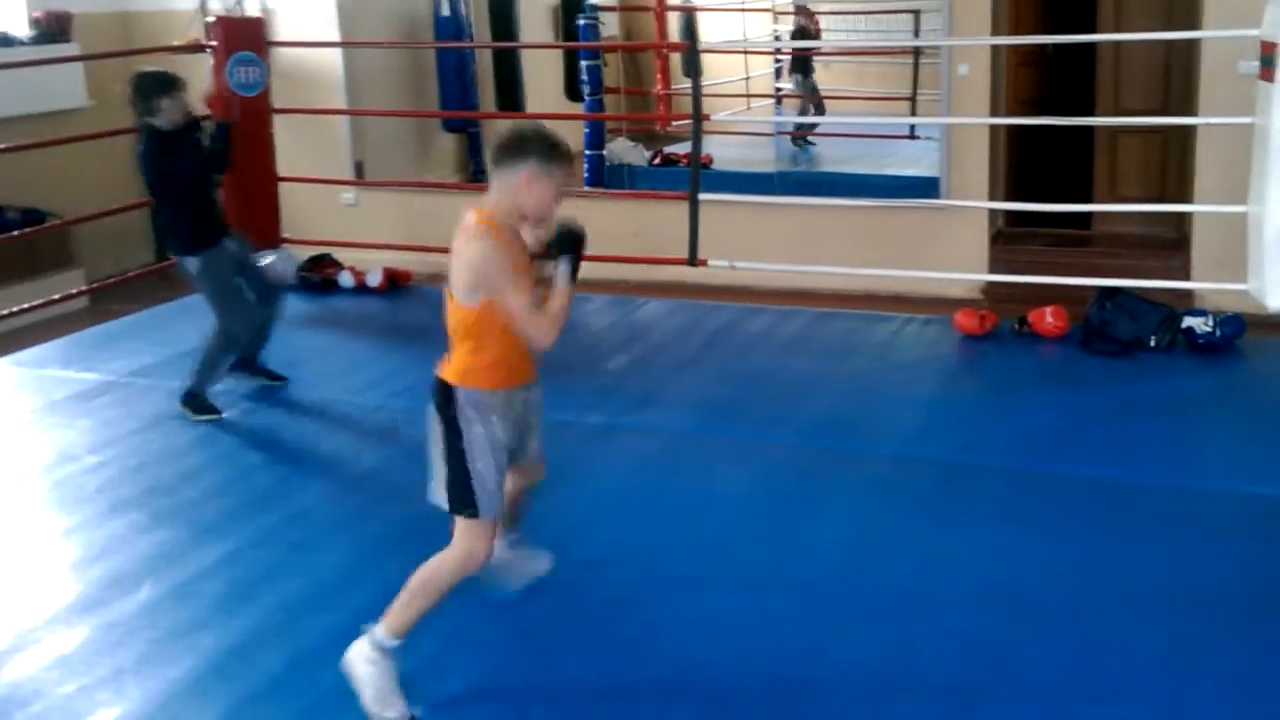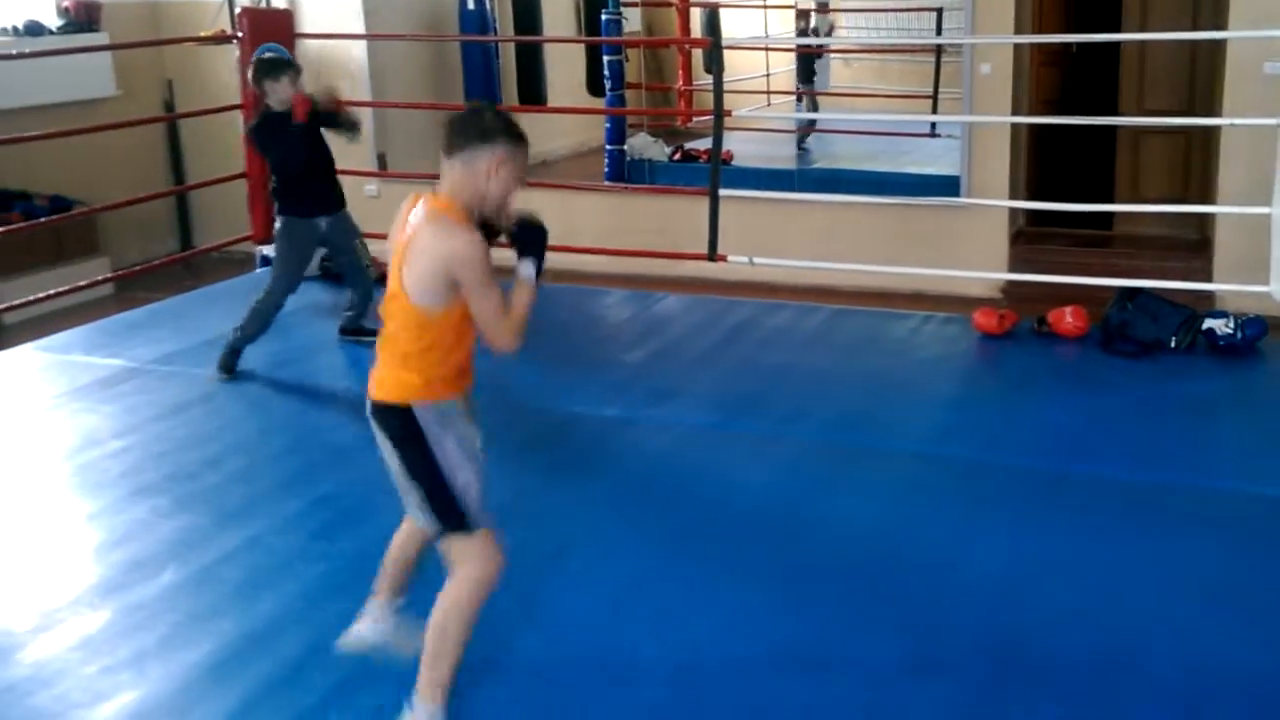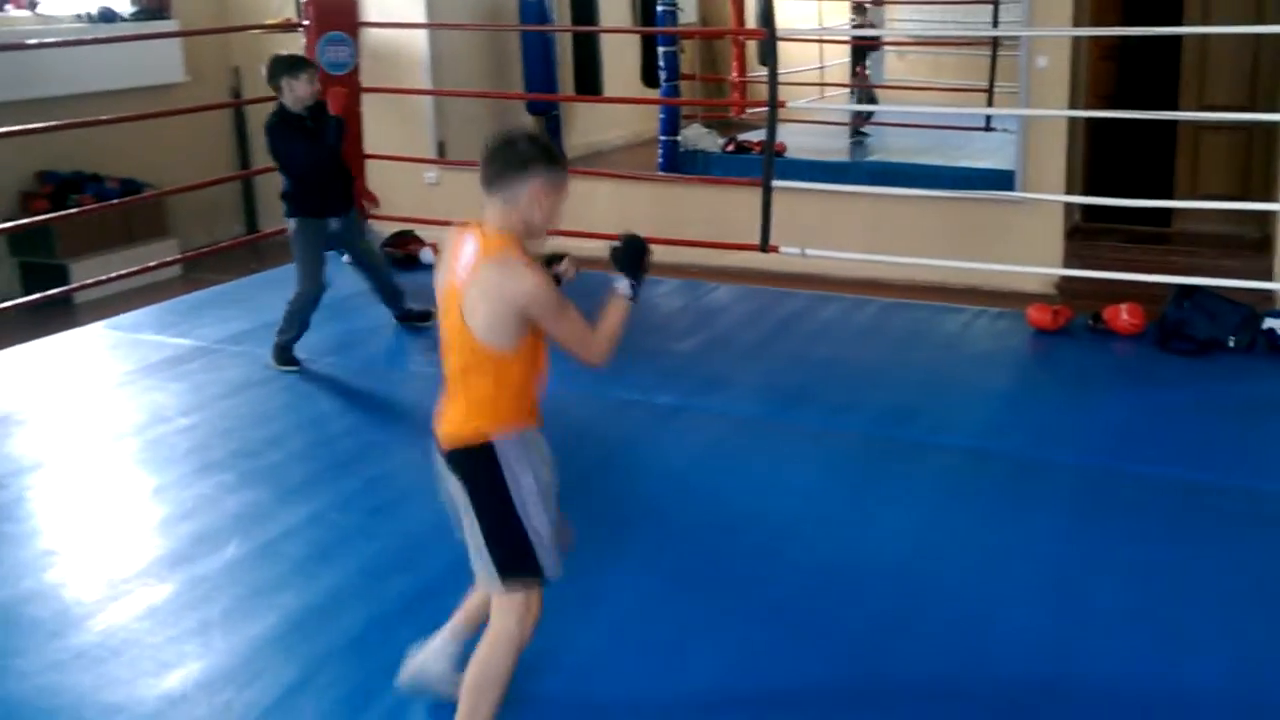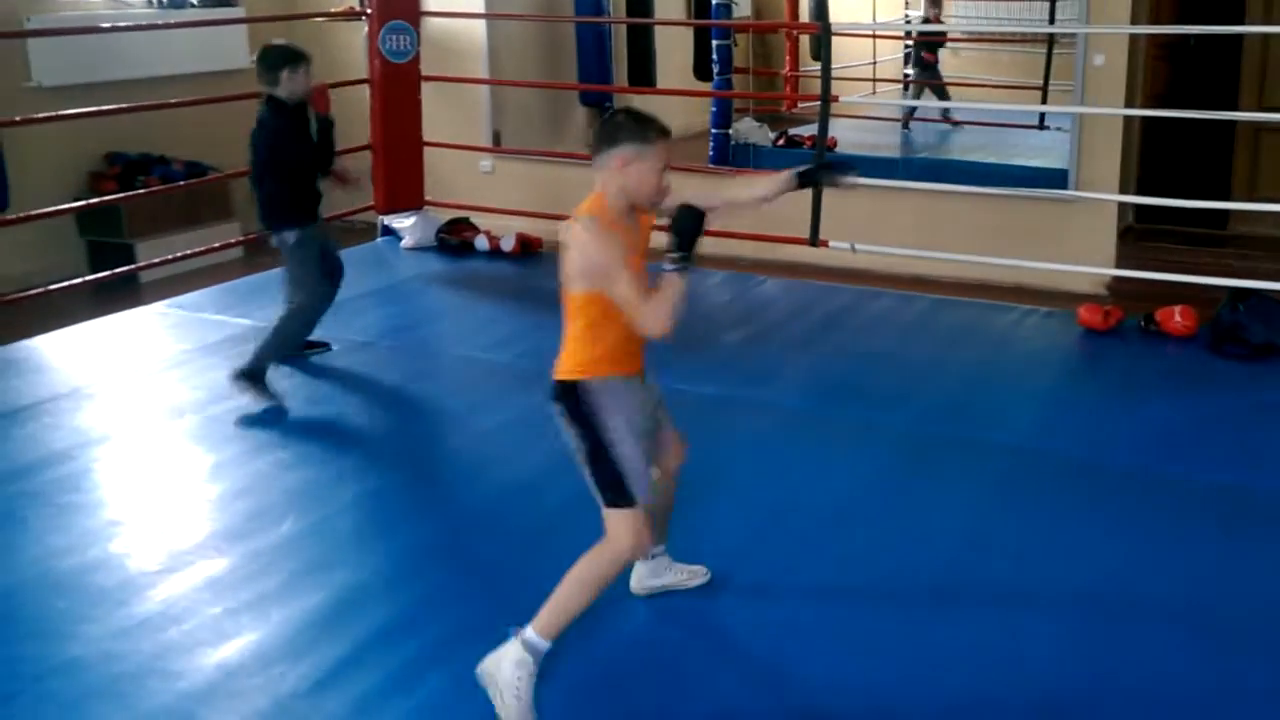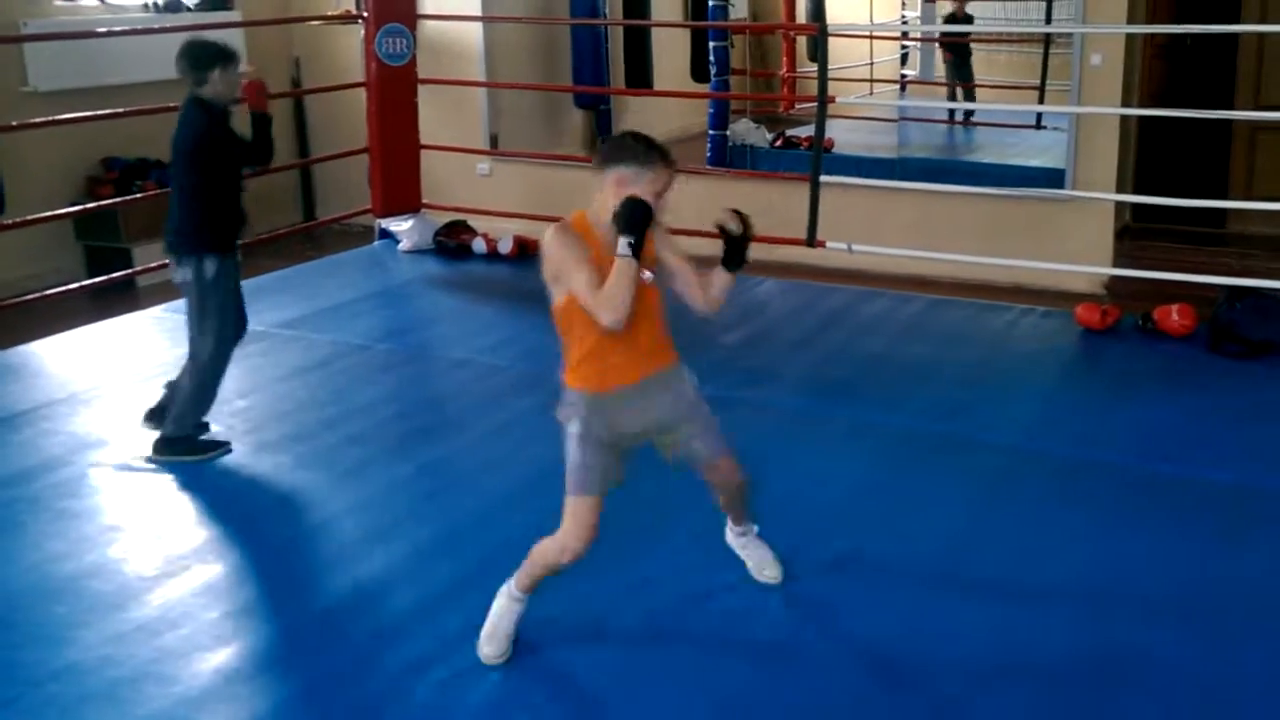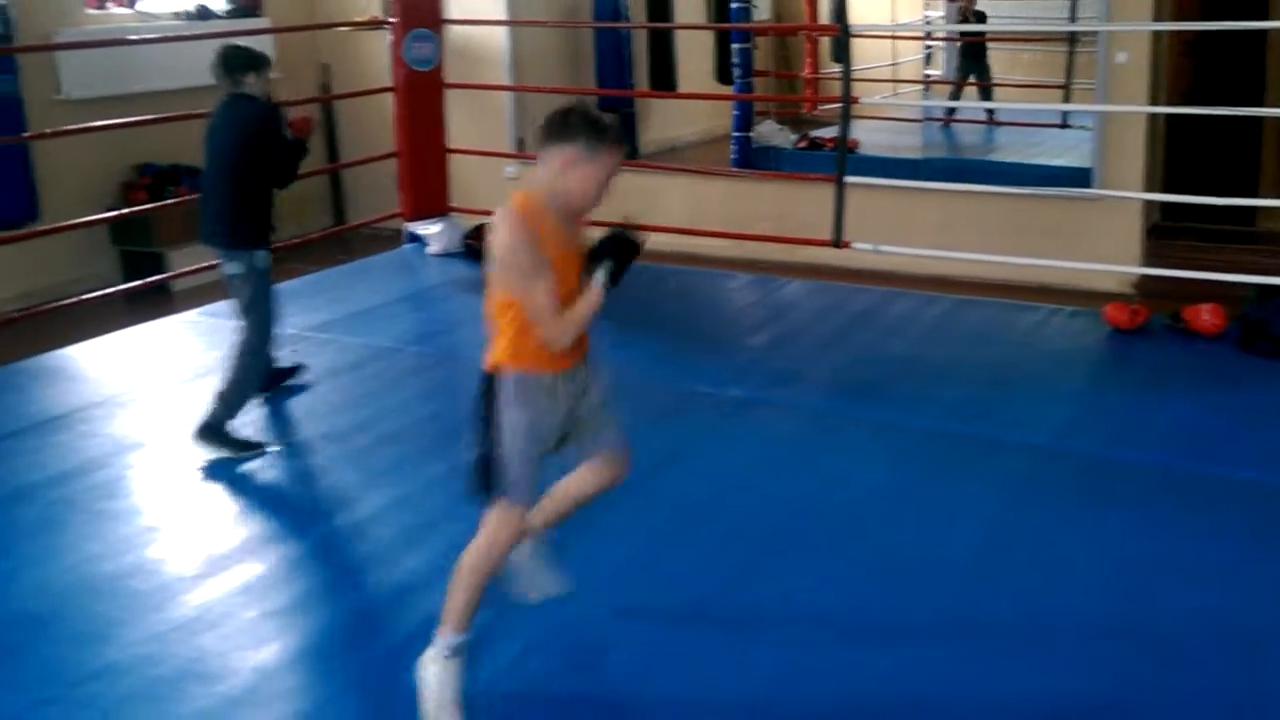
dt=0.5s
person 1, frame 1
left shoulder: (503, 230)
right shoulder: (484, 244)
right elbow: (542, 334)
left wrist: (543, 255)
right wrist: (562, 265)
left hip: (512, 389)
right hip: (473, 399)
left knee: (527, 474)
right knee: (471, 550)
left ankle: (502, 541)
right ankle: (372, 652)
person 1, frame 2
left shoulder: (421, 211)
right shoulder: (457, 241)
right elbow: (504, 338)
right wrist: (529, 264)
left hip: (402, 396)
right hip: (419, 410)
left knee: (430, 514)
right knee: (478, 562)
left ankle: (377, 619)
person 1, frame 3
left shoulder: (461, 246)
right shoulder: (521, 279)
right elbow: (594, 350)
right wrist: (627, 281)
left hip: (467, 437)
right hip: (492, 447)
left knee: (550, 540)
right knee: (520, 609)
left ankle: (441, 652)
person 1, frame 4
left shoulder: (624, 208)
right shoulder: (593, 233)
left elbow: (721, 200)
right elbow: (654, 324)
left wrist: (797, 176)
right wrist: (678, 255)
left hip: (607, 377)
right hip: (591, 390)
left knee: (667, 460)
right knee: (626, 536)
left ankle: (651, 566)
right ankle: (517, 659)
person 1, frame 5
left shoulder: (651, 237)
right shoulder: (562, 239)
left elbow: (706, 302)
right elbow: (611, 317)
left wrist: (733, 254)
right wrist: (629, 240)
left hip: (663, 384)
right hip: (595, 403)
left knee: (729, 476)
right knee: (575, 542)
left ankle: (741, 533)
right ankle: (513, 596)
person 1, frame 6
left shoulder: (559, 216)
right shoulder: (516, 230)
right elbow: (558, 330)
left wrist: (597, 267)
right wrist: (605, 275)
left hip: (571, 374)
right hip: (524, 383)
left knee: (608, 467)
right knee: (501, 527)
left ankle: (525, 540)
right ankle: (441, 657)
person 2, frame 1
left shoulder: (180, 131)
right shoulder: (156, 149)
right elbow: (217, 163)
right wrist: (222, 119)
left hip: (219, 234)
right hip: (196, 248)
left knee: (268, 292)
right knee: (232, 319)
left ankle: (246, 359)
right ankle: (194, 393)
person 2, frame 2
left shoulder: (309, 109)
right shoulder: (262, 128)
left elbow: (350, 128)
right elbow: (296, 163)
left wrist: (336, 112)
right wrist: (301, 121)
left hip: (333, 211)
right hip: (296, 219)
left knee: (362, 275)
right knee: (280, 288)
left ankle: (352, 326)
right ankle: (236, 345)
person 2, frame 3
left shoulder: (316, 113)
right shoulder: (278, 127)
right elbow: (320, 161)
left wrist: (355, 187)
right wrist: (335, 120)
left hip: (342, 209)
right hip: (307, 217)
left knee: (374, 264)
right knee: (311, 286)
left ankle: (399, 310)
right ankle: (284, 343)
person 2, frame 4
left shoulder: (287, 113)
right shoulder: (276, 122)
right elbow: (317, 159)
left wrist: (330, 171)
right wrist: (323, 117)
left hip: (300, 214)
right hip: (289, 220)
left knee: (331, 272)
right knee: (311, 297)
left ankle: (294, 340)
right ankle: (253, 370)
person 2, frame 5
left shoulder: (200, 116)
right shoulder: (206, 123)
right elbow: (258, 157)
right wrist: (260, 112)
left hip: (208, 242)
right hip: (202, 249)
left knee: (228, 329)
right knee: (214, 341)
left ankle: (170, 407)
right ankle: (175, 435)
person 2, frame 6
left shoulder: (223, 117)
right shoulder: (260, 116)
right elbow: (281, 175)
right wrist: (298, 140)
left hip: (221, 229)
right hip: (244, 234)
left knee: (256, 311)
right knee: (257, 325)
left ankle: (265, 373)
right ankle: (217, 423)
